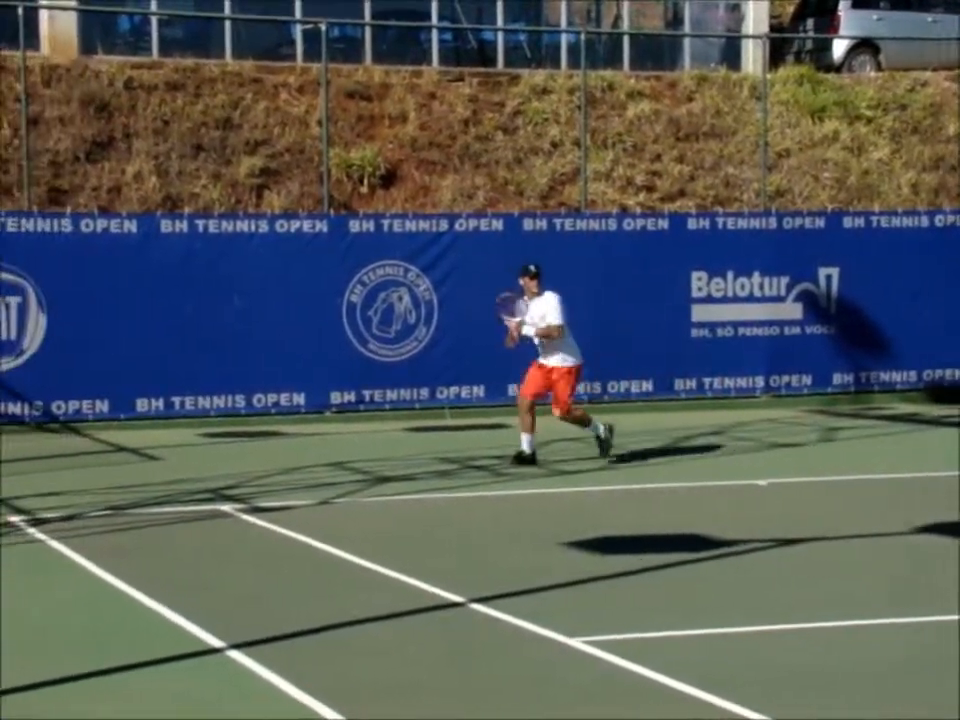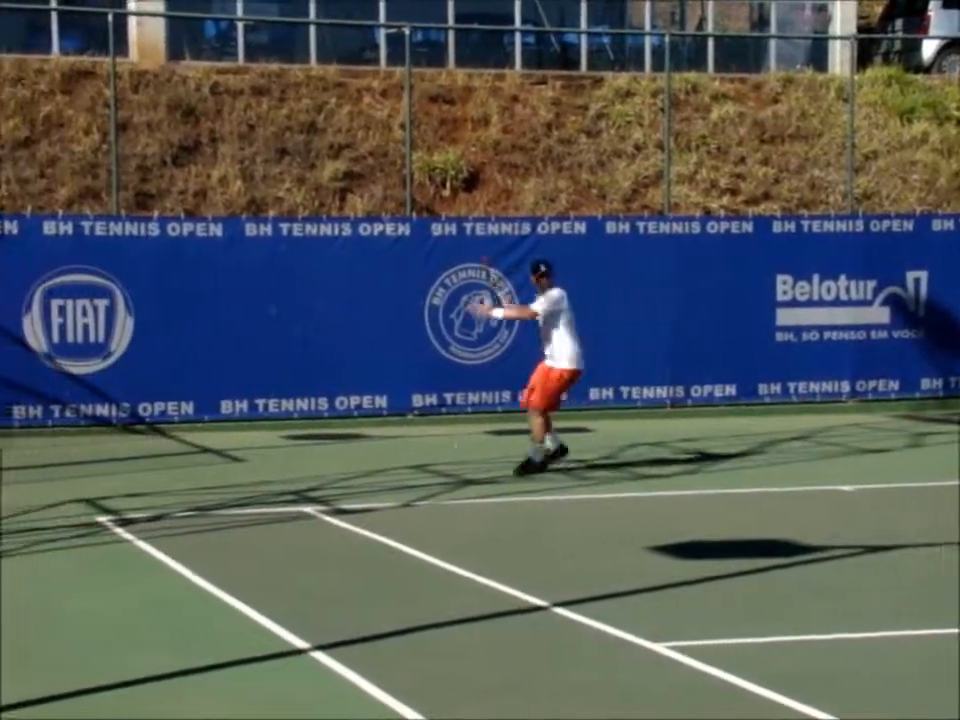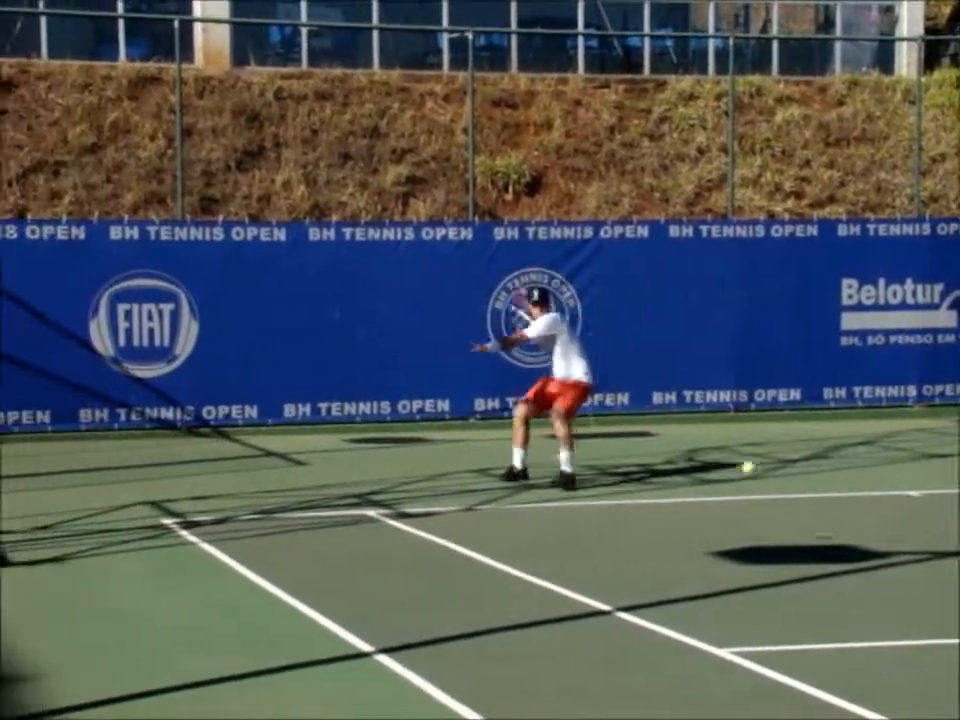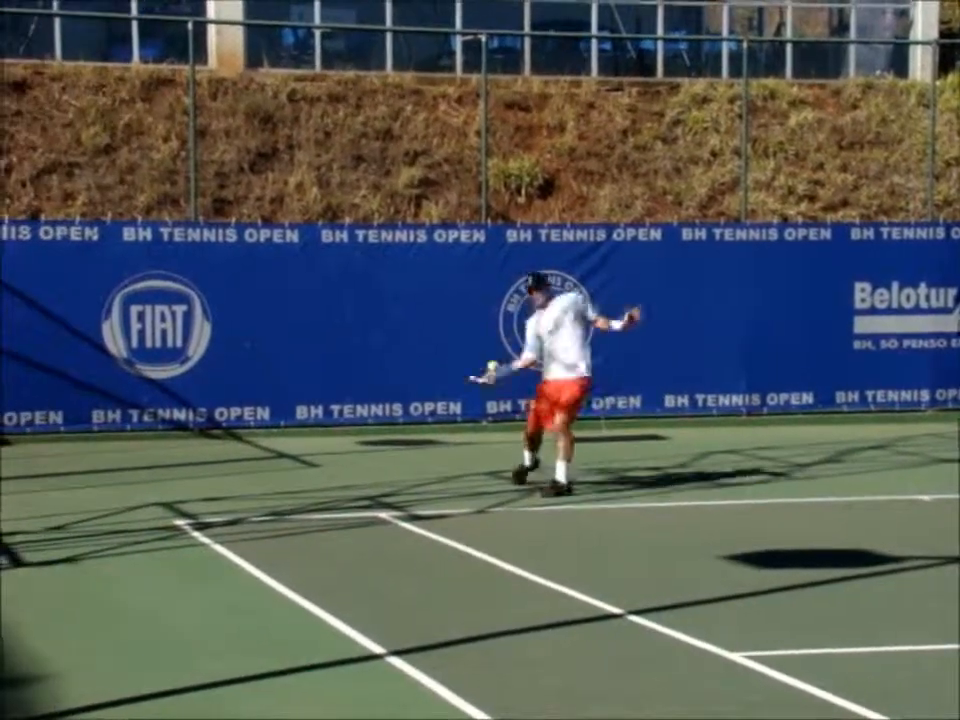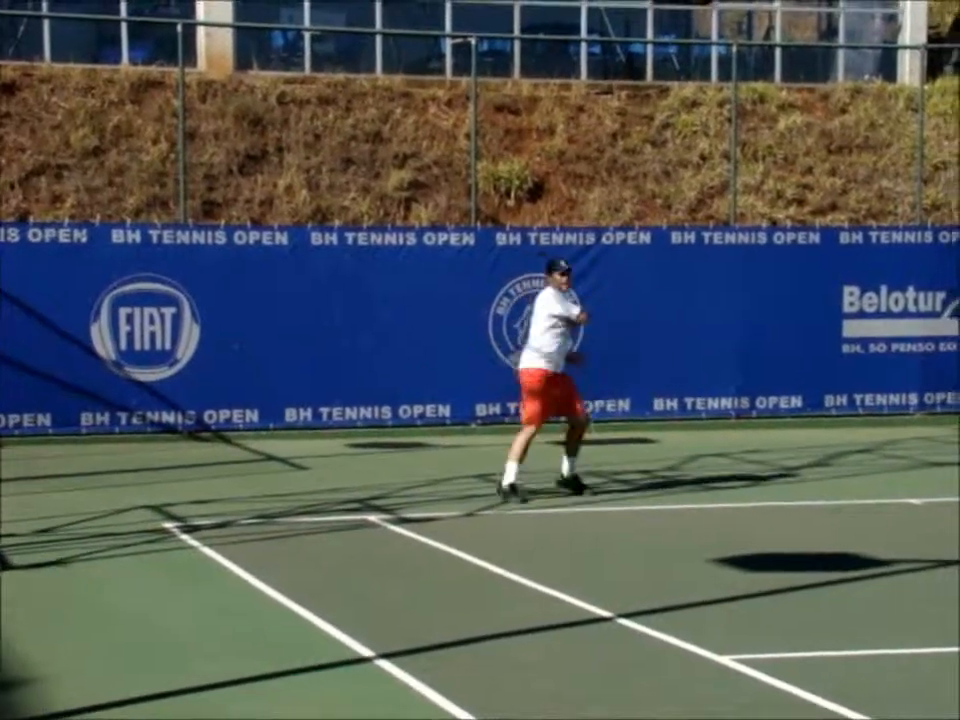
dt=0.3s
person 1, frame 1
left shoulder: (552, 299)
right shoulder: (524, 304)
left elbow: (555, 331)
right elbow: (520, 328)
left wrist: (527, 329)
right wrist: (513, 334)
left hip: (566, 363)
right hip: (545, 361)
left knee: (562, 412)
right knee: (524, 400)
left ankle: (600, 430)
right ankle: (527, 451)
person 1, frame 2
left shoulder: (557, 295)
right shoulder: (542, 297)
left elbow: (528, 313)
left wrist: (493, 311)
right wrist: (504, 311)
left hip: (566, 366)
right hip: (551, 361)
left knee: (535, 408)
right knee: (530, 403)
left ankle: (536, 459)
right ankle: (554, 446)
person 1, frame 3
left shoulder: (552, 319)
right shoulder: (540, 323)
left elbow: (520, 338)
left wrist: (492, 345)
left hip: (577, 381)
right hip: (557, 380)
left knee: (558, 413)
right knee: (520, 413)
left ankle: (568, 472)
right ankle: (518, 467)
person 1, frame 4
left shoulder: (573, 300)
right shoulder: (533, 323)
left elbow: (597, 321)
right elbow: (530, 359)
left wrist: (621, 323)
right wrist: (502, 371)
left hip: (577, 378)
right hip: (551, 380)
left knee: (561, 422)
right knee: (532, 429)
left ankle: (562, 481)
right ankle: (529, 461)
person 1, frame 5
left shoulder: (561, 298)
right shoulder: (549, 296)
right elbow: (582, 317)
left wrist: (567, 353)
right wrist: (579, 312)
left hip: (553, 372)
right hip: (536, 370)
left knee: (580, 418)
right knee: (531, 425)
left ankle: (569, 475)
right ankle: (508, 483)
